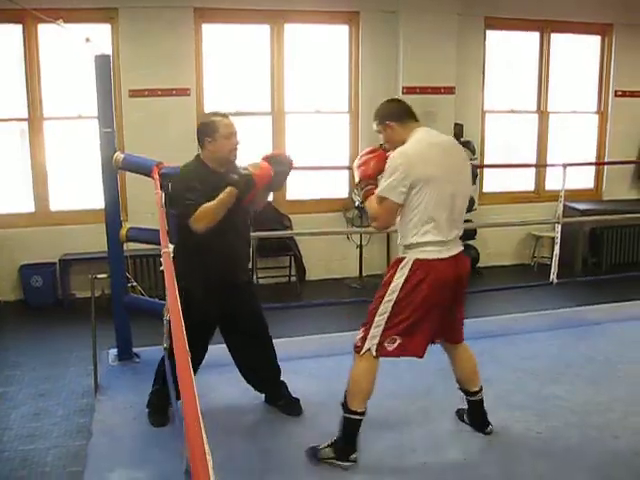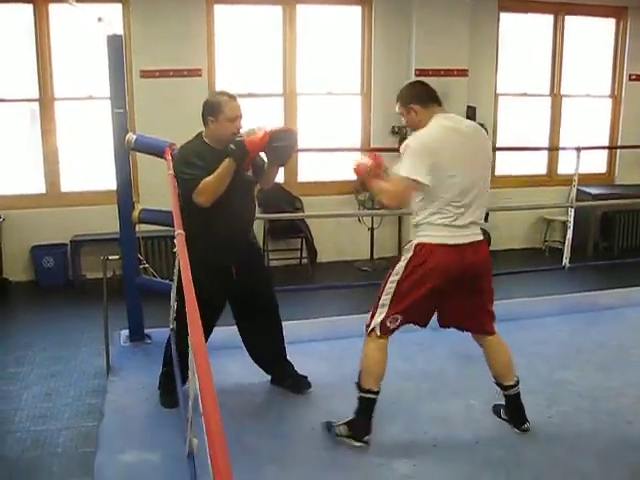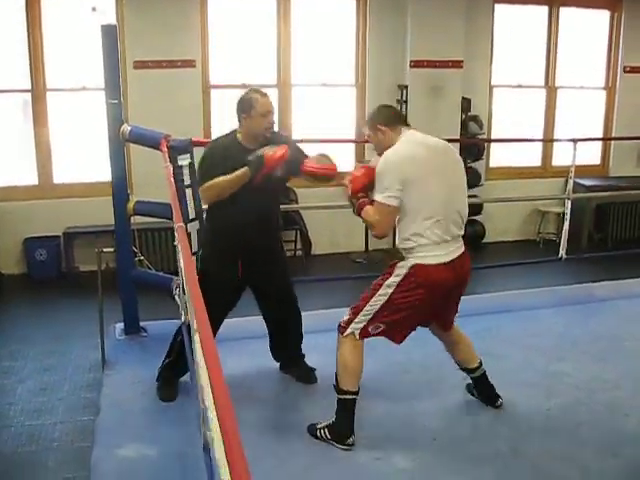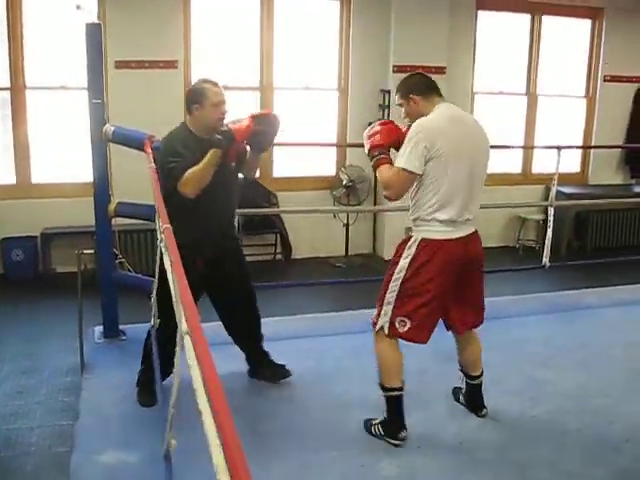
dt=0.7s
person 1, frame 1
left shoulder: (404, 157)
right shoulder: (455, 149)
left elbow: (380, 218)
left wrist: (368, 185)
left hip: (421, 266)
right hip: (455, 259)
left knee: (367, 346)
right knee: (453, 341)
left ankle: (344, 446)
right ankle: (478, 415)
person 1, frame 2
left shoulder: (422, 140)
right shoulder: (478, 134)
left elbow: (395, 198)
left wrist: (372, 177)
left hip: (431, 251)
right hip: (475, 248)
left knee: (377, 329)
right knee: (485, 331)
left ankle: (360, 424)
right ankle: (516, 411)
person 1, frame 3
left shoulder: (396, 159)
right shoulder: (445, 149)
left elbow: (380, 227)
left wrist: (360, 199)
left hip: (424, 267)
right hip: (455, 261)
left knee: (350, 331)
right knee: (443, 326)
left ankle: (342, 427)
right ankle: (486, 389)
person 1, frame 4
left shoulder: (424, 129)
right shoulder: (475, 128)
left elbow: (393, 189)
left wrist: (378, 153)
left hip: (430, 245)
right hip: (468, 241)
left knee: (385, 328)
right knee: (464, 325)
left ankle: (395, 422)
right ankle: (474, 396)
person 2, frame 1
left shoulder: (232, 170)
right shoulder: (188, 177)
left elbow: (250, 207)
right elbow: (199, 222)
left wrist: (266, 185)
right wrist: (234, 188)
left hip: (235, 274)
right hip: (198, 279)
left knee: (255, 335)
right knee: (187, 345)
left ankle: (275, 392)
right ankle: (159, 400)
person 2, frame 2
left shoulder: (240, 146)
right shoulder: (190, 155)
left elbow: (263, 182)
right elbow: (203, 197)
left wrist: (276, 160)
right wrist: (233, 158)
left hip: (244, 249)
right hip: (204, 257)
left knee: (263, 312)
right knee: (192, 322)
left ankle: (281, 371)
right ankle: (170, 382)
person 2, frame 3
left shoulder: (278, 142)
right shoulder: (221, 149)
left elbow: (303, 165)
right elbow: (209, 193)
left wrist: (320, 167)
right wrist: (250, 169)
left hip: (266, 247)
right hip: (224, 249)
left knee: (284, 305)
right knee: (205, 314)
left ankle: (292, 360)
right ankle: (169, 372)
person 2, frame 4
left shoulder: (223, 135)
right shoulder: (175, 144)
left elbow: (247, 173)
right elbow: (188, 187)
left wrist: (257, 147)
right wrist: (218, 149)
left hip: (223, 241)
right hip: (185, 246)
left knee: (242, 304)
right knee: (171, 315)
left ankle: (259, 362)
right ankle: (149, 379)
